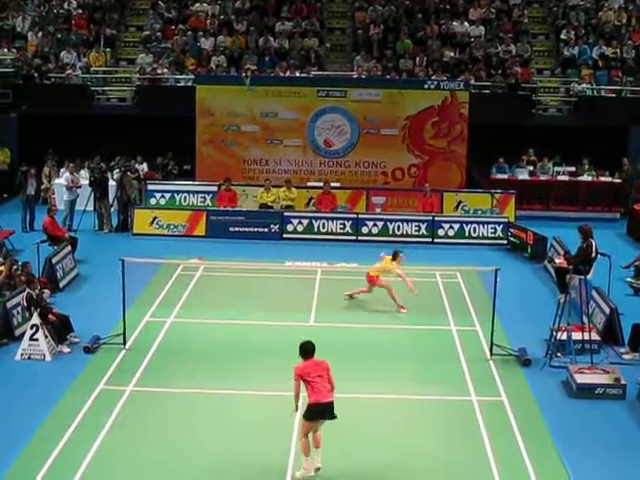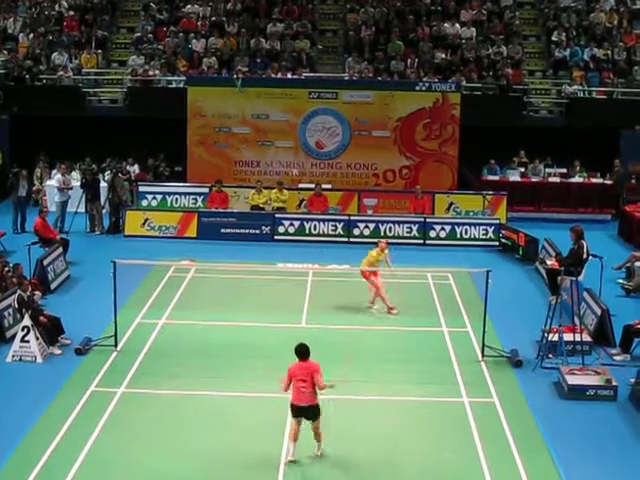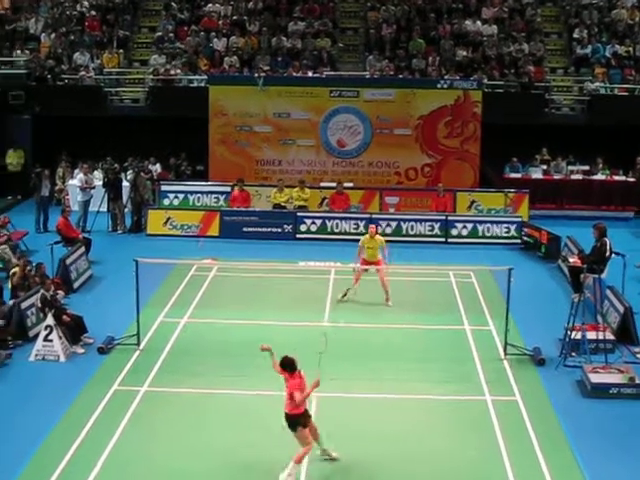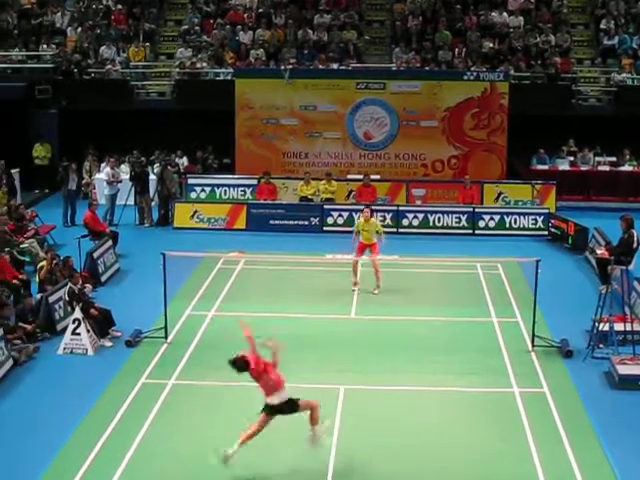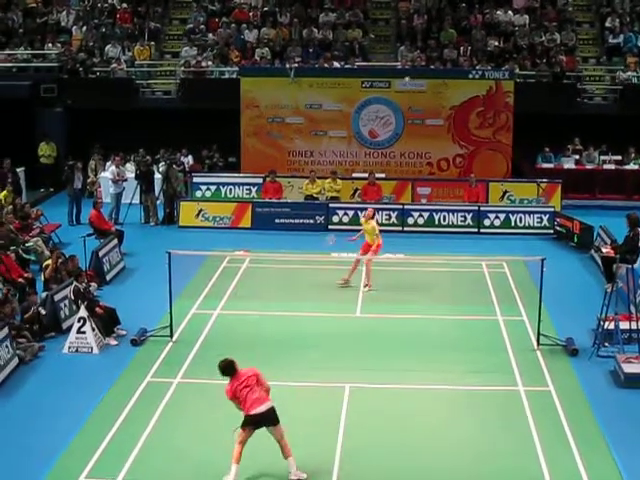
dt=0.4s
person 1, frame 1
left shoulder: (299, 368)
right shoulder: (324, 363)
left elbow: (296, 392)
right elbow: (332, 385)
left wrist: (296, 405)
left hip: (315, 404)
right hip: (329, 403)
left knee: (303, 435)
right knee: (315, 430)
right ankle: (316, 462)
person 1, frame 2
left shoulder: (292, 368)
right shoulder: (315, 366)
left elbow: (286, 389)
right elbow: (320, 386)
left wrist: (284, 383)
right wrist: (330, 385)
left hip: (296, 404)
right hip: (311, 405)
left knee: (296, 424)
right knee: (316, 428)
left ankle: (291, 454)
right ankle: (319, 450)
person 1, frame 3
left shoulder: (287, 372)
right shoulder: (295, 382)
left elbow: (276, 368)
right elbow: (299, 401)
left wrist: (271, 353)
right wrist: (312, 387)
left hip: (300, 411)
right hip: (294, 415)
left knee: (314, 431)
right knee: (307, 445)
left ankle: (324, 452)
person 1, frame 4
left shoulder: (254, 371)
right shoulder: (256, 365)
left elbow: (272, 367)
right elbow: (249, 337)
left wrist: (274, 352)
right wrist: (247, 332)
left hip: (271, 404)
right hip: (283, 402)
left knee: (257, 428)
right knee: (315, 406)
left ankle: (233, 450)
right ankle: (315, 435)
person 1, frame 5
left shoulder: (230, 389)
right shoulder: (251, 371)
left elbow: (240, 408)
right elbow: (267, 388)
left hip: (252, 415)
right hip: (267, 409)
left knee: (240, 444)
right knee: (282, 441)
